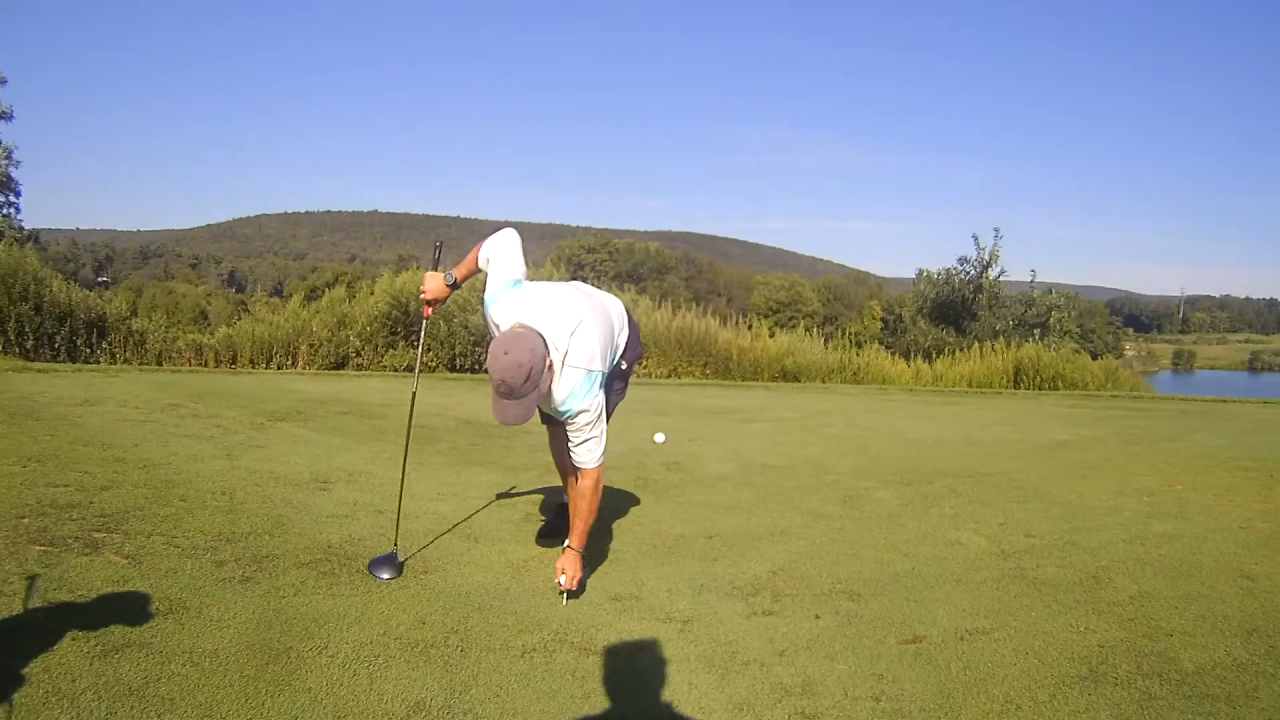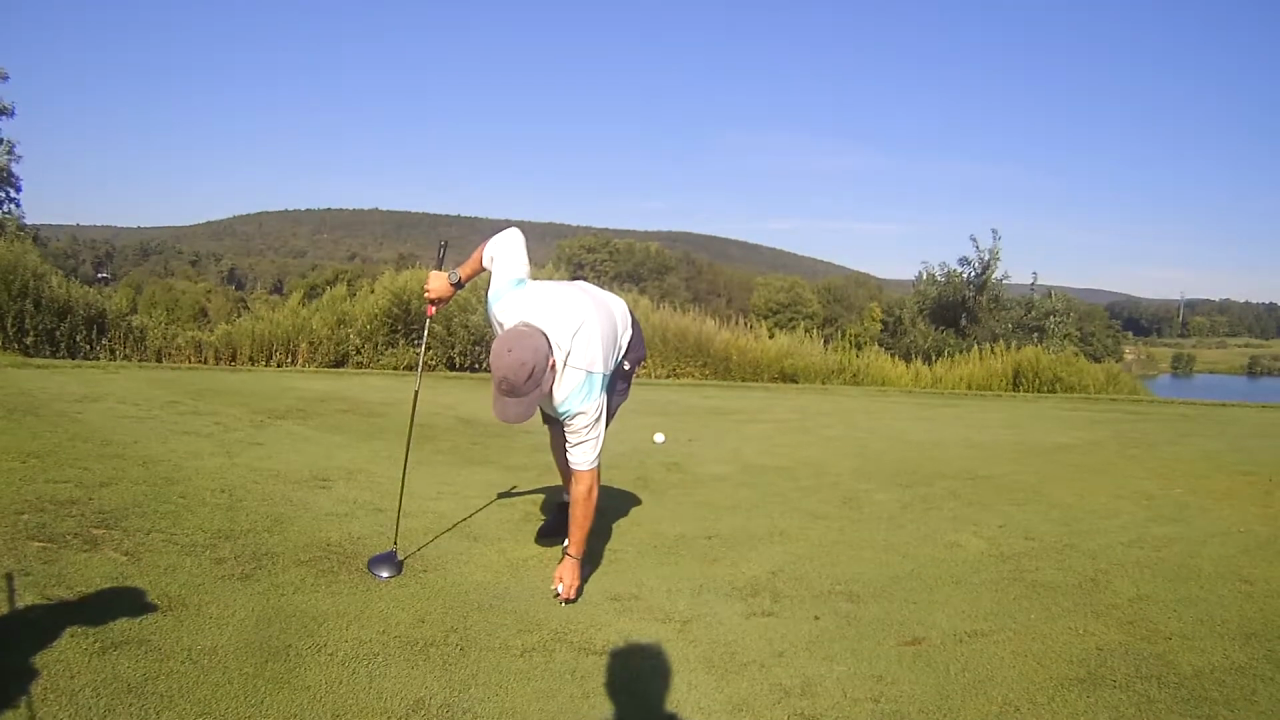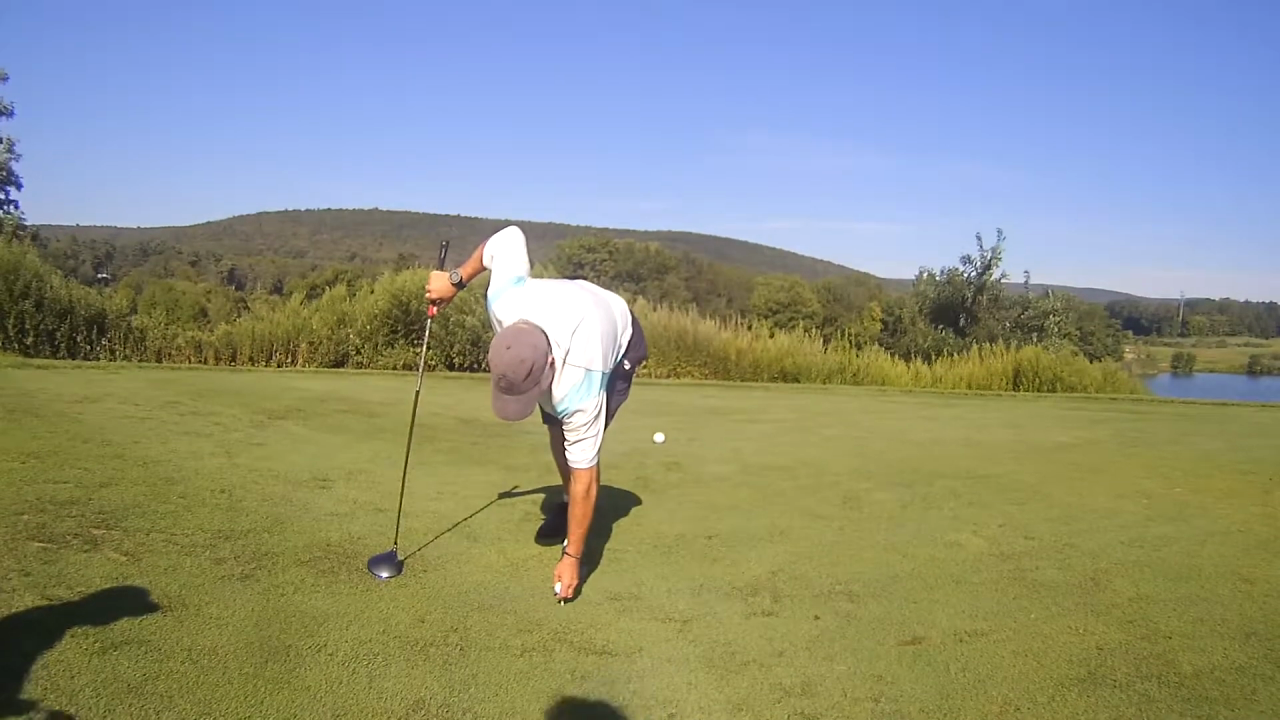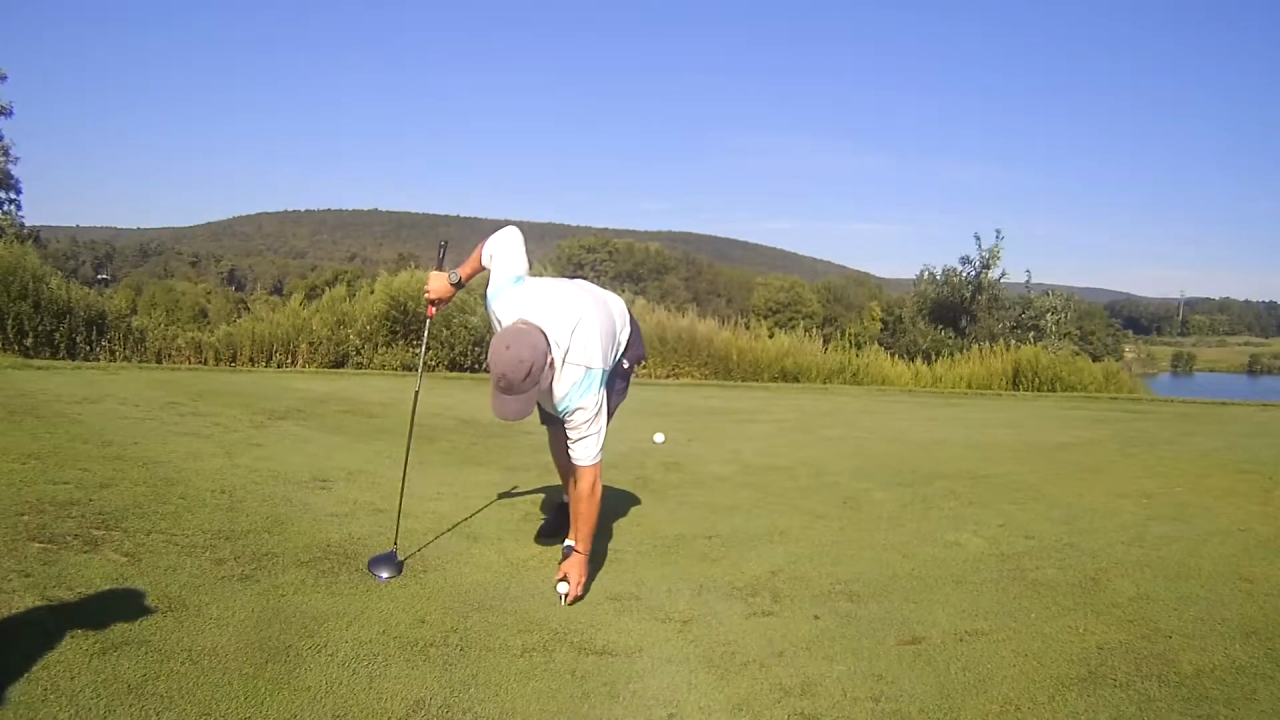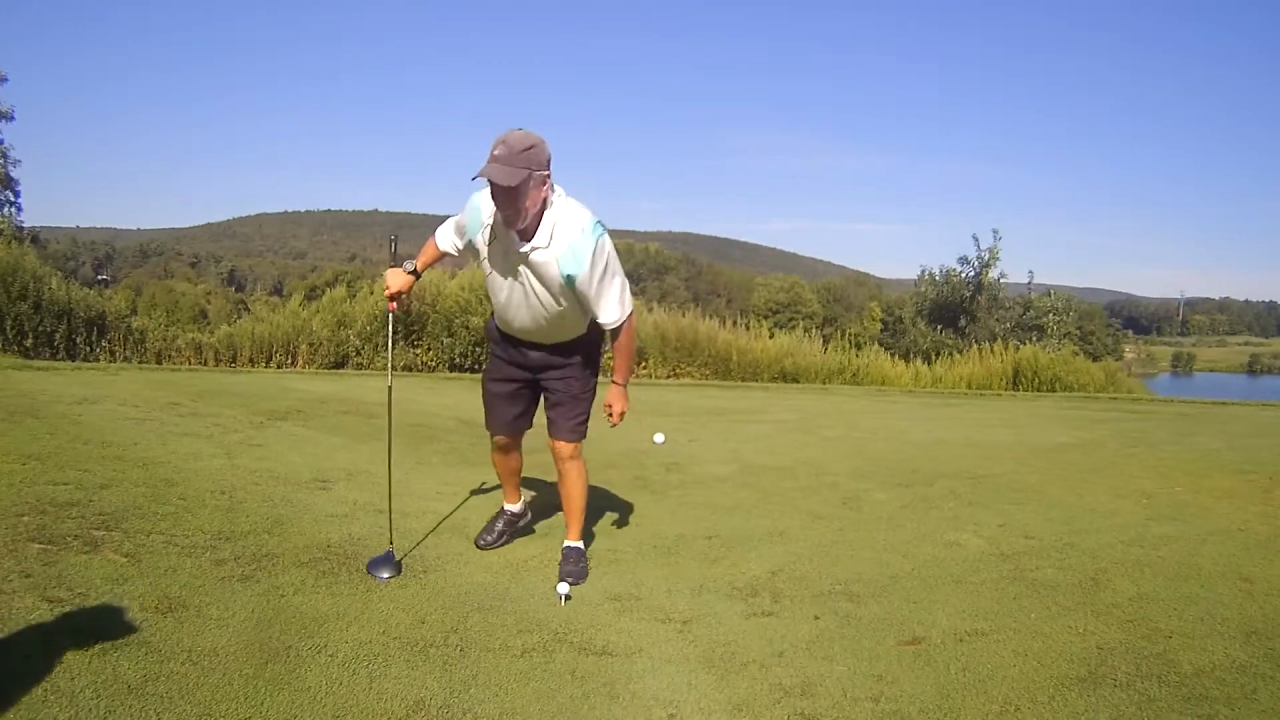
dt=0.7s
person 1, frame 1
left shoulder: (576, 388)
right shoulder: (500, 304)
left elbow: (589, 471)
right elbow: (505, 239)
left wrist: (575, 551)
right wrist: (450, 280)
left hip: (616, 343)
right hip: (575, 313)
left knee: (574, 438)
right knee: (556, 427)
left ankle: (574, 535)
right ankle: (568, 504)
person 1, frame 2
left shoulder: (578, 388)
right shoulder: (504, 303)
left elbow: (585, 476)
right elbow: (509, 238)
left wrist: (573, 558)
right wrist: (455, 279)
left hip: (618, 346)
right hip: (579, 312)
left knee: (577, 443)
right knee: (557, 429)
left ankle: (575, 536)
right ankle: (567, 504)
person 1, frame 3
left shoulder: (577, 385)
right shoulder: (504, 301)
left elbow: (584, 474)
right elbow: (509, 237)
left wrist: (572, 557)
right wrist: (456, 280)
left hip: (618, 345)
right hip: (581, 308)
left knee: (576, 444)
right knee: (557, 428)
left ankle: (571, 542)
right ankle: (567, 504)
person 1, frame 4
left shoulder: (577, 385)
right shoulder: (503, 302)
left elbow: (588, 472)
right elbow: (507, 237)
left wrist: (582, 554)
right wrist: (455, 280)
left hip: (616, 344)
left knee: (577, 447)
right knee: (557, 432)
left ankle: (573, 542)
right ankle: (568, 504)
person 1, frame 5
left shoulder: (582, 234)
right shoulder: (481, 211)
left elbow: (621, 317)
right elbow: (448, 237)
left wrist: (619, 384)
right wrist: (410, 272)
left hip: (570, 350)
right hip: (510, 342)
left knee: (565, 448)
right knee: (503, 436)
left ankle: (574, 544)
right ankle: (513, 508)
